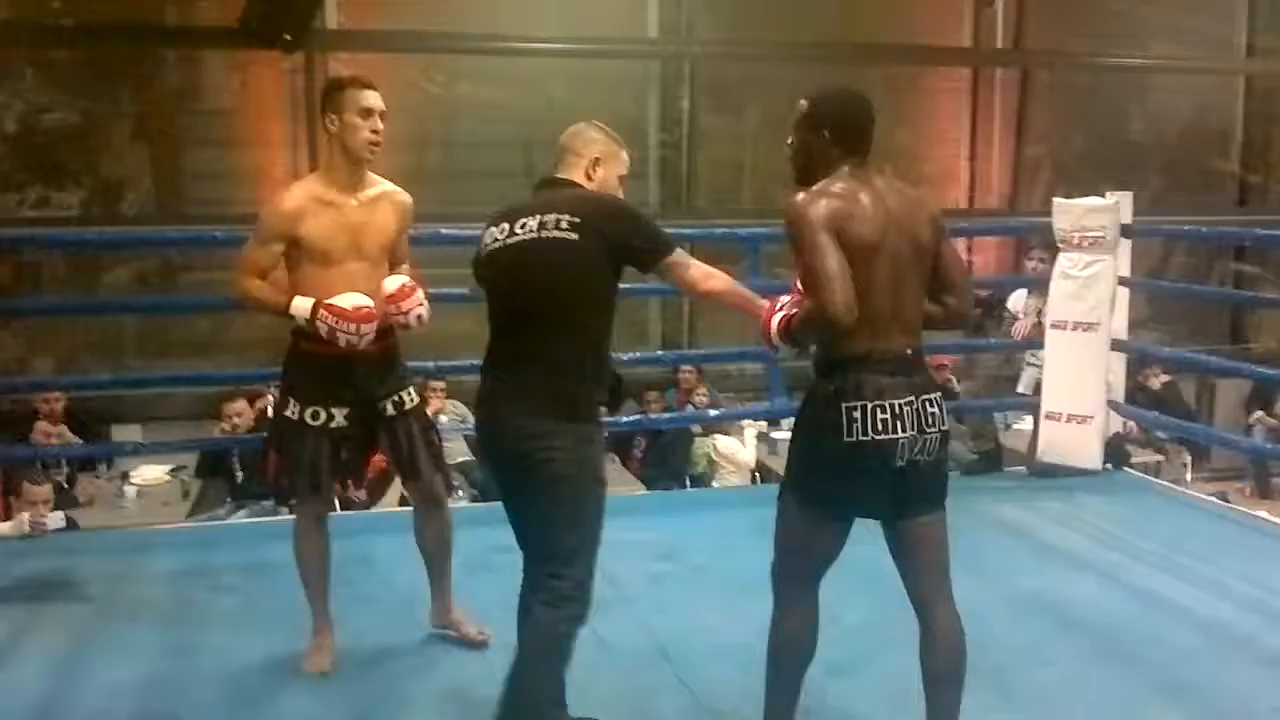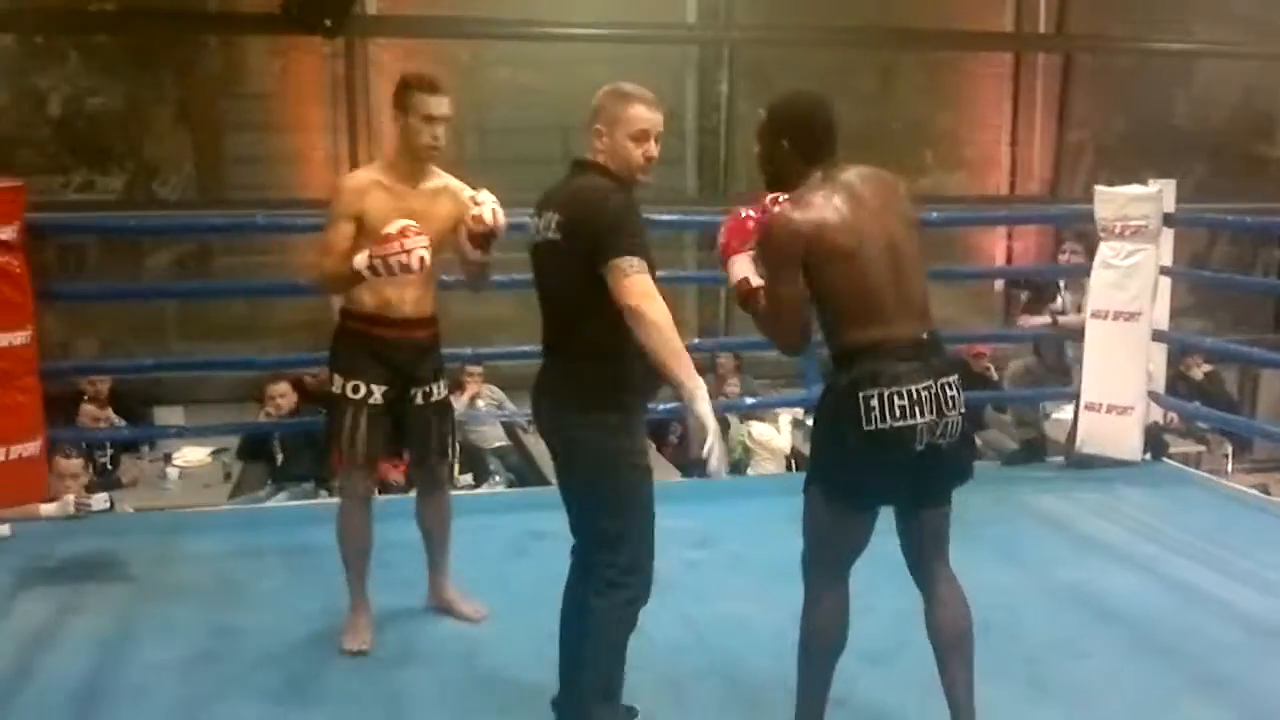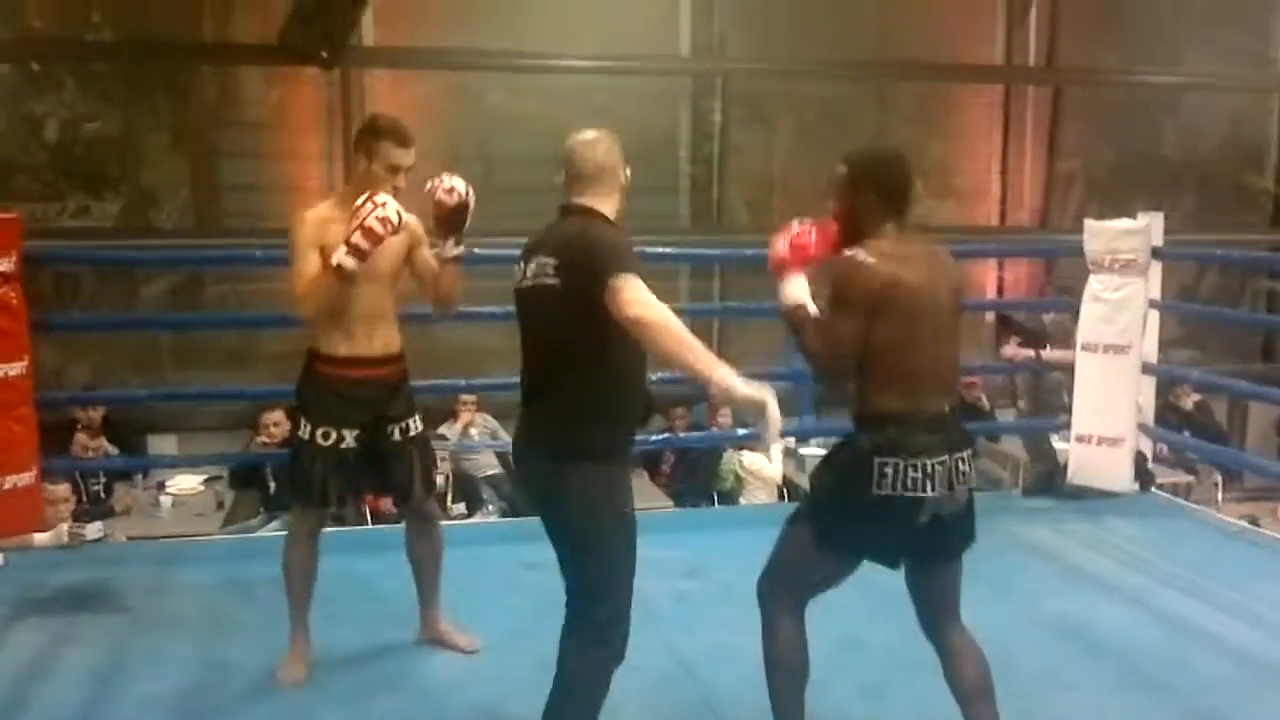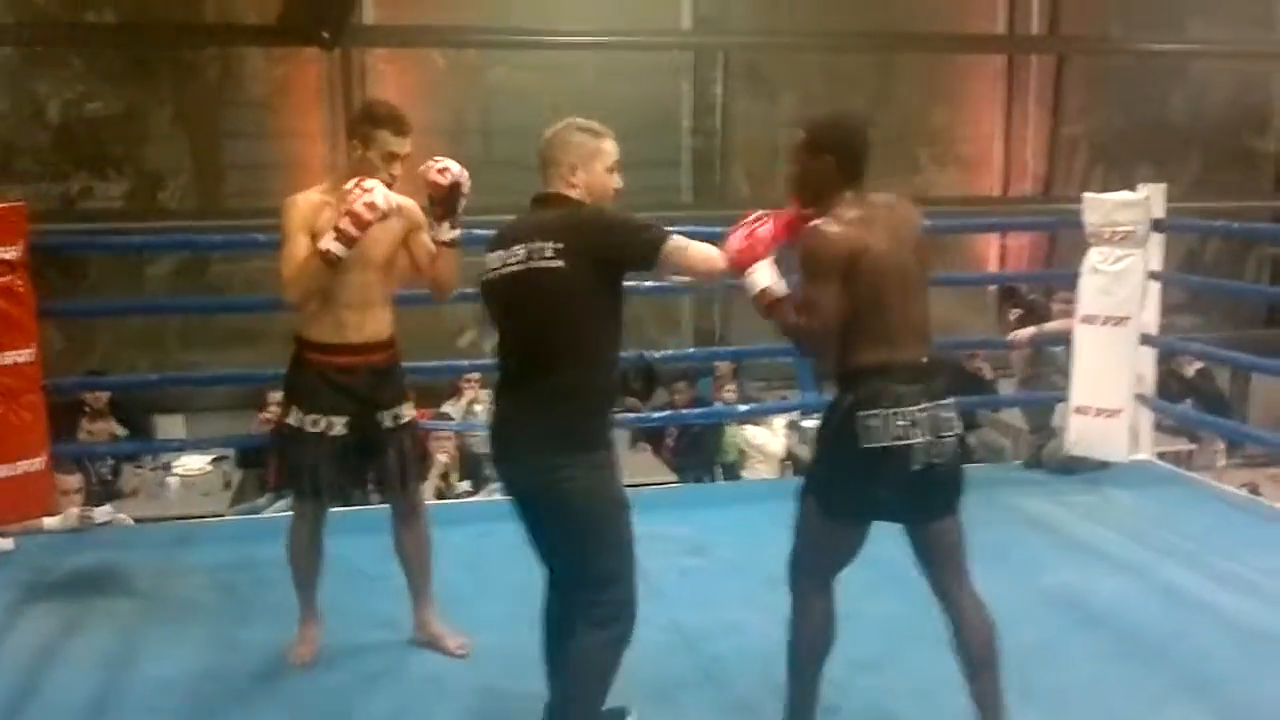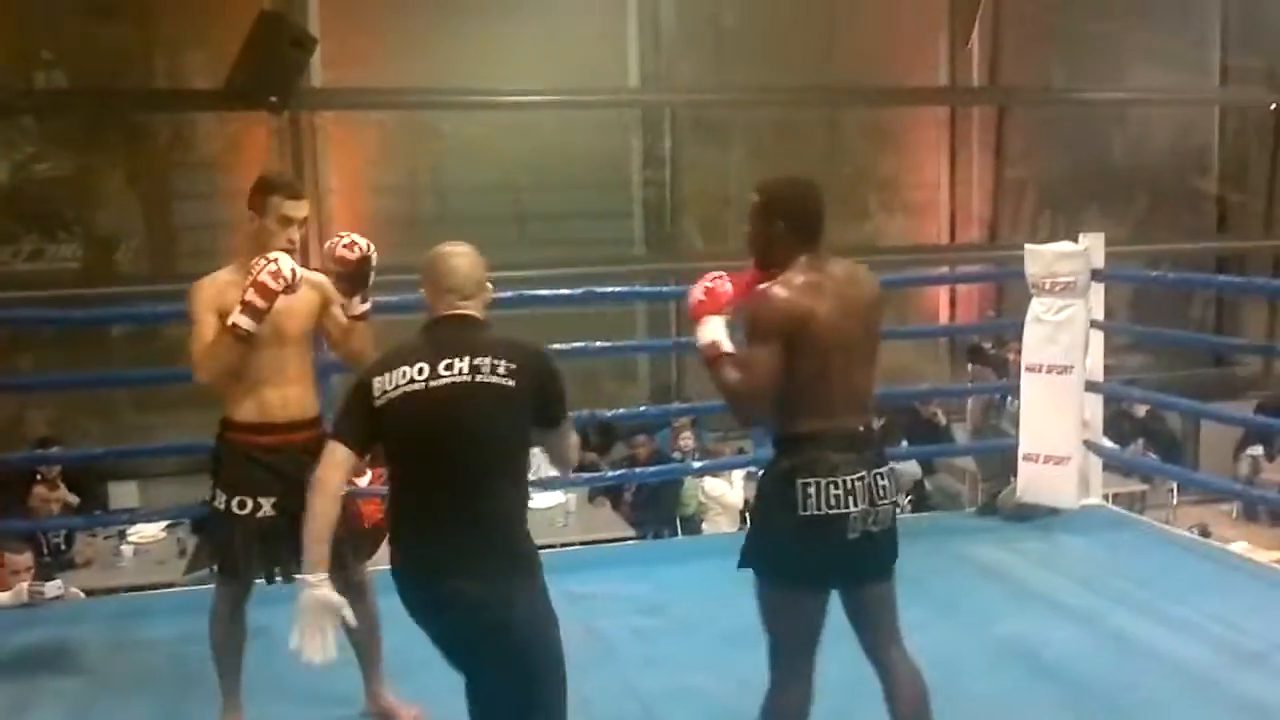
dt=0.5s
person 1, frame 1
left shoulder: (813, 207)
right shoulder: (917, 206)
left elbow: (836, 311)
right elbow: (958, 308)
left wrist: (785, 326)
left hip: (852, 405)
right hip: (918, 401)
left knee: (794, 583)
right knee: (933, 593)
person 1, frame 2
left shoulder: (790, 222)
right shoulder: (886, 185)
left elbow: (791, 337)
left wrist: (741, 266)
left hip: (871, 396)
right hip: (936, 385)
left knee: (825, 575)
right knee: (935, 569)
person 1, frame 3
left shoulder: (860, 267)
right shoulder: (942, 263)
left elbow: (831, 368)
left wrist: (793, 285)
left hip: (885, 459)
right hip: (946, 455)
left knee: (779, 596)
right knee: (945, 624)
person 1, frame 4
left shoulder: (828, 235)
right shoulder: (902, 213)
left elbow: (819, 342)
left wrist: (758, 274)
left hip: (873, 415)
right hip: (930, 406)
left knee: (810, 578)
right knee: (954, 584)
person 1, frame 5
left shoulder: (774, 299)
right shoulder: (863, 282)
left elbow: (751, 408)
left wrist: (710, 328)
left hip: (808, 483)
right hip: (868, 474)
left knee: (791, 662)
right knee: (888, 649)
person 2, frame 1
left shoulder: (500, 227)
right shoulder: (602, 215)
right elbow: (699, 279)
right wrist: (765, 312)
left hip: (497, 416)
right hip: (560, 422)
left knee: (544, 571)
right knee: (562, 587)
person 2, frame 2
left shoulder: (558, 200)
right shoulder: (606, 202)
right elbow: (638, 301)
right wrist: (695, 390)
left hip: (566, 400)
right hip: (602, 410)
left knee: (595, 558)
right knee: (621, 571)
person 2, frame 3
left shoulder: (541, 247)
right shoulder: (595, 241)
right elbow: (638, 310)
right wrist: (728, 381)
left hip: (545, 451)
right hip: (584, 460)
left knee: (589, 606)
right knee: (600, 624)
person 2, frame 4
left shoulder: (504, 242)
right shoulder: (595, 228)
right elbow: (709, 262)
right wrist: (723, 254)
left hip: (515, 442)
right hip: (571, 448)
left knee: (571, 584)
right knee: (605, 606)
person 2, frame 5
left shoulder: (385, 373)
right shoulder: (526, 362)
left elbow: (329, 481)
right elbow: (563, 452)
left wrist: (315, 582)
left hip: (419, 577)
right hip: (502, 574)
person 3, frame 1
left shoulder: (397, 202)
right shoulder: (291, 208)
right elbow: (248, 281)
left wrist: (410, 295)
right wrist: (308, 309)
left hip: (383, 359)
right hip: (318, 365)
left knee: (432, 487)
right knee: (313, 503)
left ankle: (444, 606)
right ankle: (323, 629)
person 3, frame 2
left shoulder: (456, 195)
right shoulder: (358, 188)
left elbow: (474, 280)
right elbow: (325, 273)
left wrist: (481, 246)
right wrist: (370, 261)
left hip: (422, 344)
right hip: (364, 343)
left knee: (434, 473)
right knee: (357, 480)
left ankle: (440, 586)
right ankle: (359, 606)
person 3, frame 3
left shoulder: (407, 224)
right shoulder: (317, 222)
left elbow: (445, 299)
right elbow: (308, 305)
left wrist: (450, 237)
right wrist: (353, 247)
left hip: (391, 380)
right hip: (331, 384)
left knee: (423, 507)
right knee: (308, 517)
left ankle: (431, 618)
right ankle: (299, 638)
person 3, frame 4
left shoulder: (404, 211)
right shoulder: (306, 207)
left elbow: (443, 285)
right elbow: (294, 292)
left wrist: (446, 219)
right wrist: (344, 234)
left hip: (382, 366)
right hip: (320, 371)
left knee: (408, 500)
right knee: (310, 506)
left ankle: (424, 618)
right ankle: (309, 621)
person 3, frame 5
left shoulder: (315, 285)
right shoulder: (212, 290)
left elbow: (360, 358)
right elbow: (205, 373)
left wrist: (357, 294)
right wrist: (250, 310)
left hip: (309, 445)
right hip: (246, 453)
left knee: (354, 575)
right knee: (232, 591)
